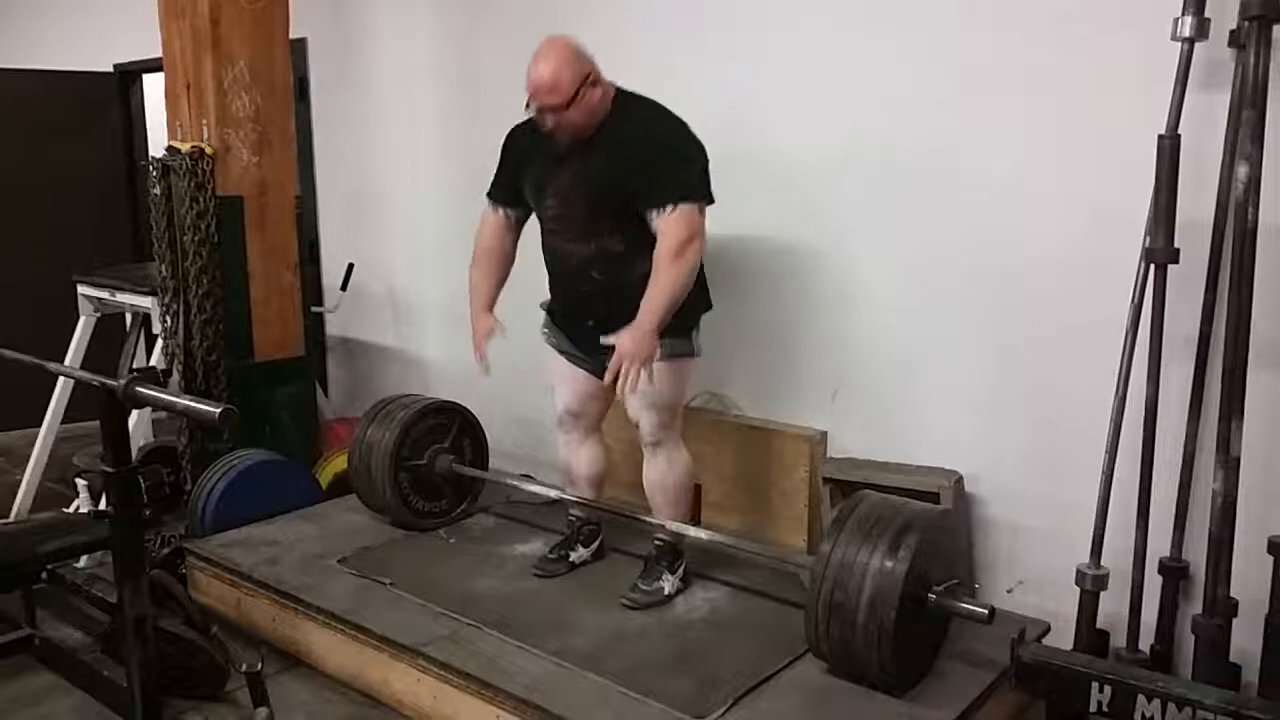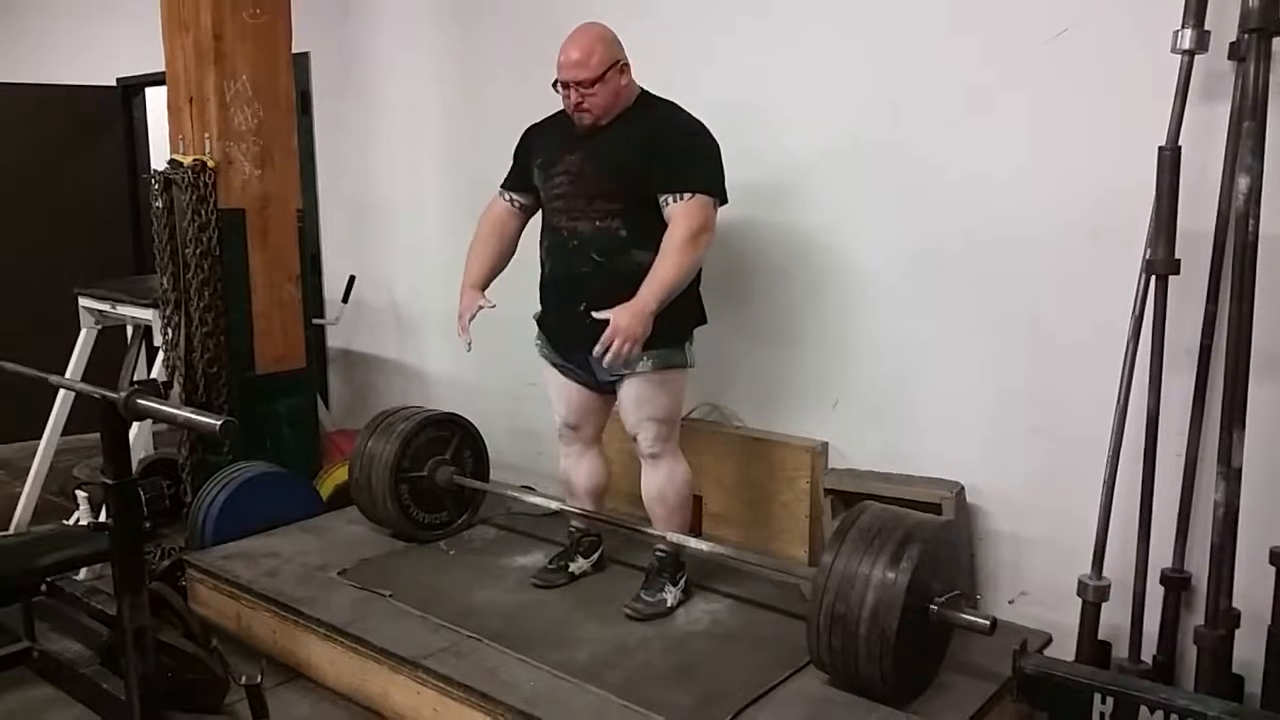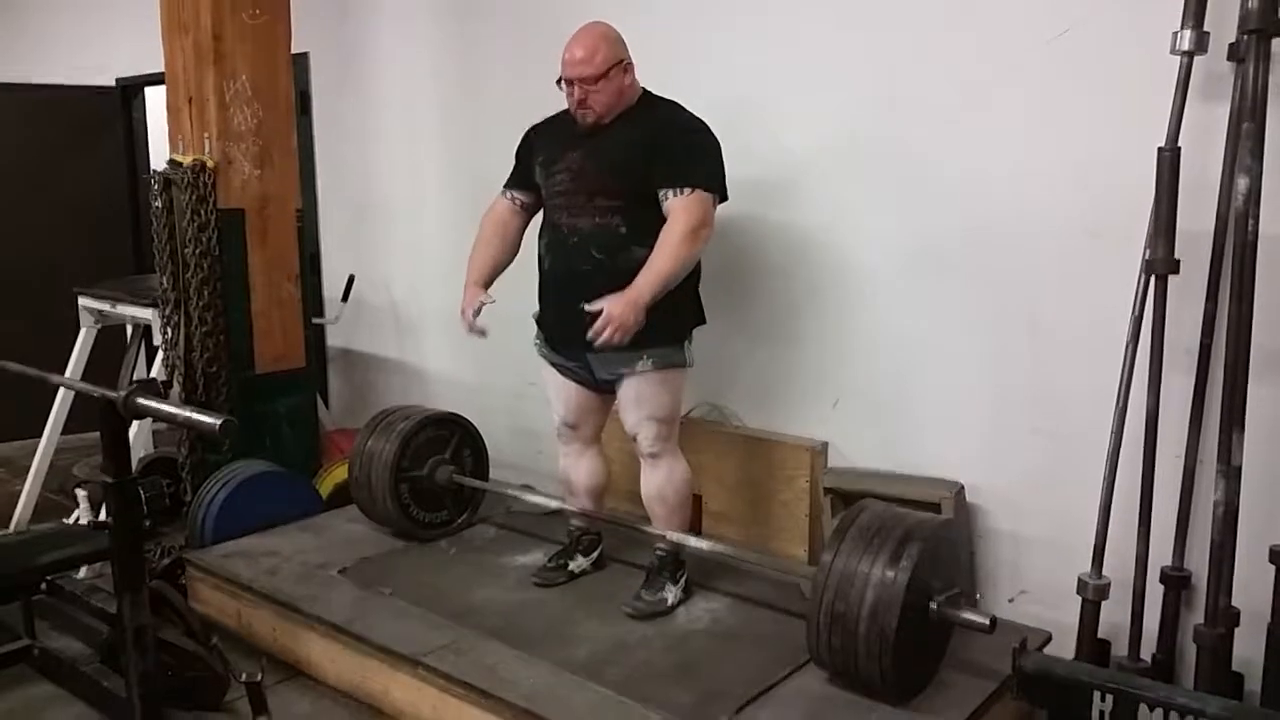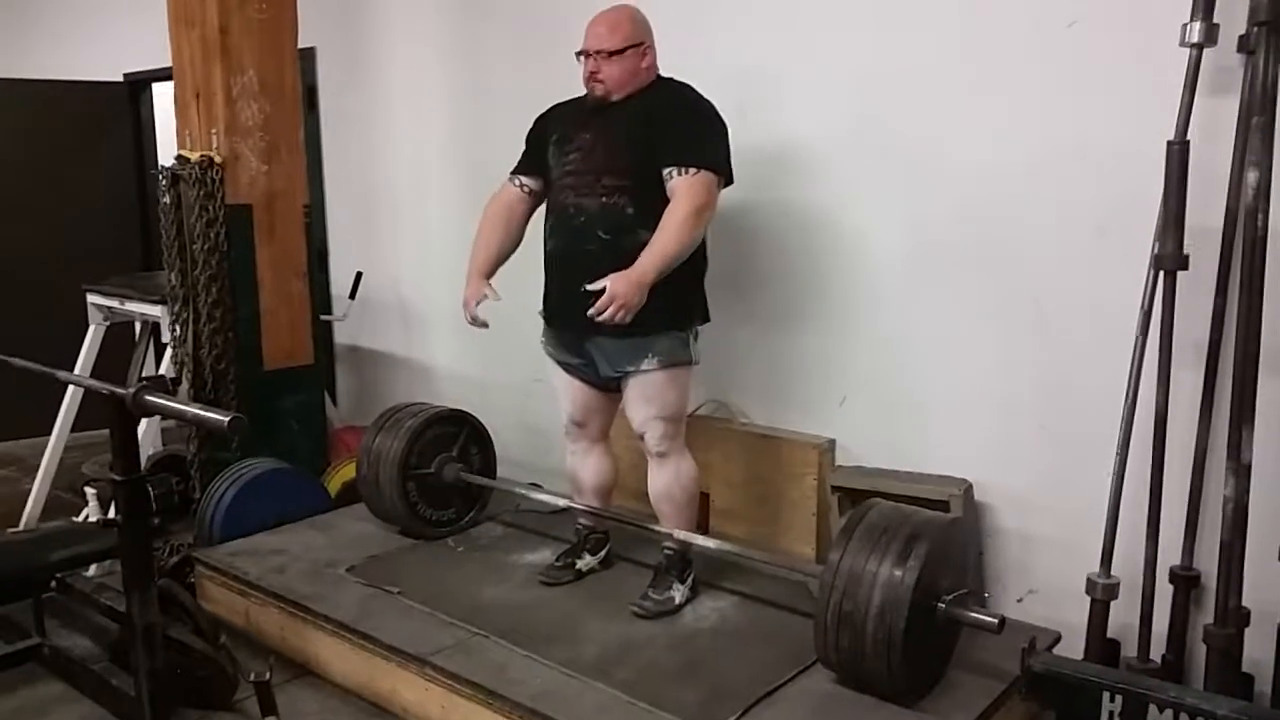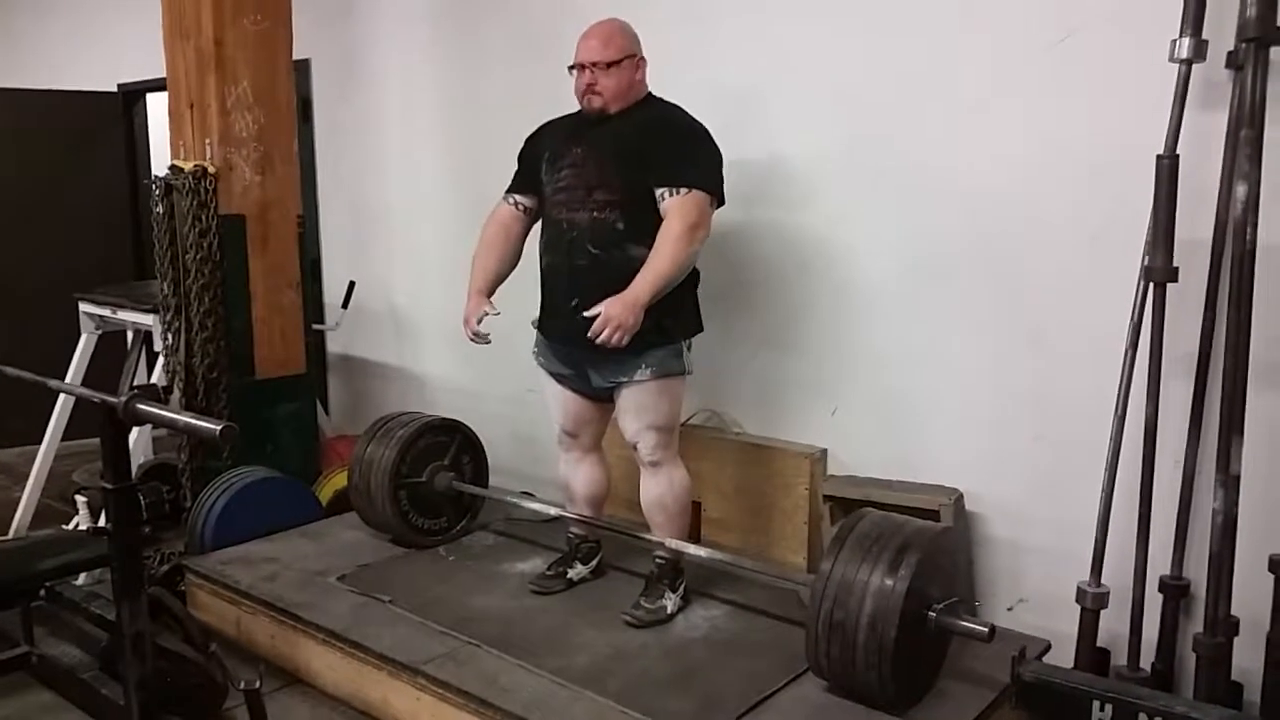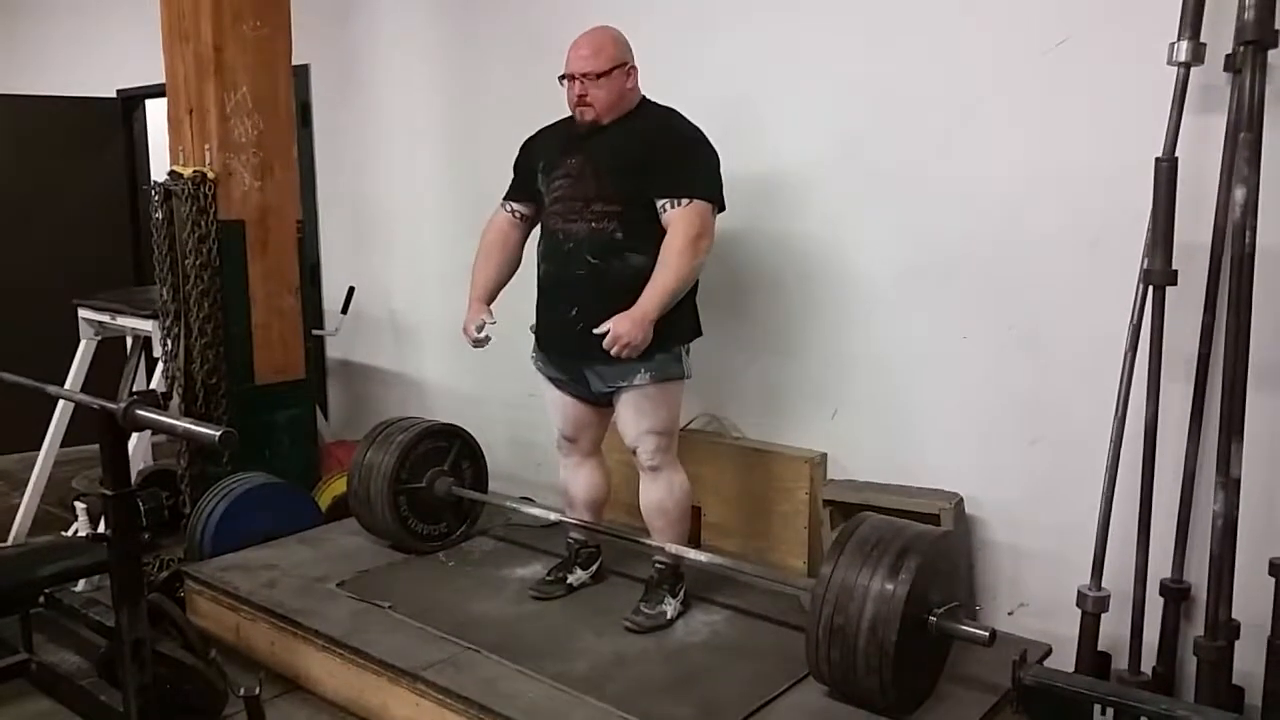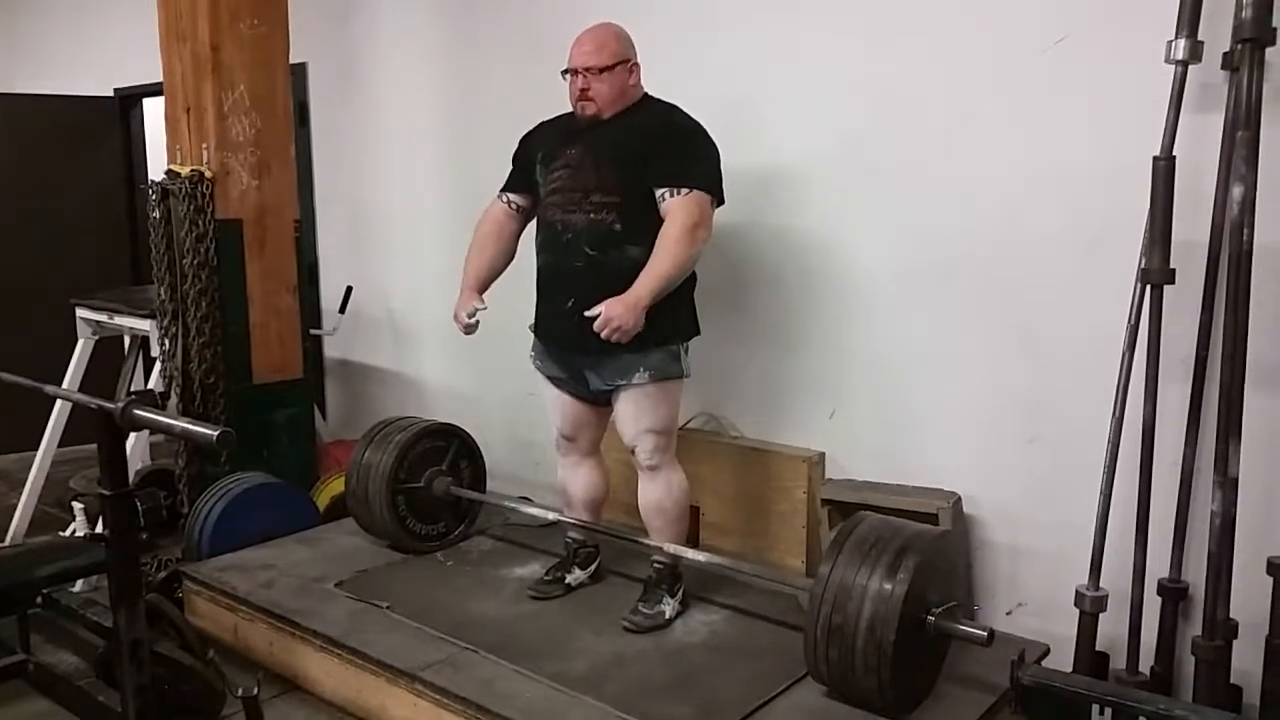
dt=0.4s
person 1, frame 1
left shoulder: (654, 136)
right shoulder: (526, 142)
left elbow: (681, 237)
right elbow: (499, 223)
left wrist: (646, 329)
right wrist: (481, 308)
left hip: (648, 324)
right hip: (572, 318)
left knee: (656, 433)
right knee: (573, 423)
left ankle: (669, 555)
right ankle: (583, 533)
person 1, frame 2
left shoulder: (672, 133)
right shoulder: (543, 136)
left elbow: (692, 226)
right elbow: (505, 212)
left wrist: (643, 309)
right wrist: (473, 285)
left hip: (644, 330)
right hip: (563, 327)
left knee: (655, 444)
right knee: (574, 436)
left ankle: (670, 567)
right ankle: (584, 544)
person 1, frame 3
left shoulder: (673, 131)
right shoulder: (546, 136)
left elbow: (691, 222)
right elbow: (508, 211)
left wrist: (636, 299)
right wrist: (477, 281)
left hip: (645, 330)
right hip: (564, 326)
left knee: (654, 442)
right knee: (573, 434)
left ankle: (670, 566)
right ankle: (584, 541)
person 1, frame 4
left shoulder: (681, 112)
right shoulder: (558, 122)
left elbow: (694, 202)
right elbow: (514, 198)
left wrist: (639, 277)
right wrist: (479, 271)
left hip: (651, 320)
right hip: (570, 316)
left knee: (662, 441)
right knee: (582, 433)
left ankle: (677, 566)
right ankle: (591, 542)
person 1, frame 5
left shoulder: (672, 132)
right shoulder: (550, 138)
left elbow: (687, 223)
right elbow: (510, 216)
left wrist: (634, 301)
right wrist: (479, 291)
left hip: (643, 334)
right hip: (562, 330)
left knee: (654, 450)
right knee: (575, 443)
left ankle: (669, 574)
right ankle: (583, 550)
person 1, frame 6
left shoulder: (670, 139)
right shoulder: (545, 145)
left elbow: (690, 234)
right elbow: (508, 224)
left wrist: (644, 315)
right wrist: (479, 299)
left hip: (639, 339)
right hip: (561, 336)
left knee: (653, 454)
right knee: (573, 447)
left ankle: (668, 579)
right ankle: (583, 554)
person 1, frame 7
left shoulder: (670, 133)
right shoulder: (544, 139)
left elbow: (689, 223)
right elbow: (504, 215)
left wrist: (637, 300)
right wrist: (472, 287)
left hip: (640, 337)
right hip: (561, 333)
left knee: (652, 455)
right knee: (573, 446)
left ankle: (667, 579)
right ankle: (581, 555)
